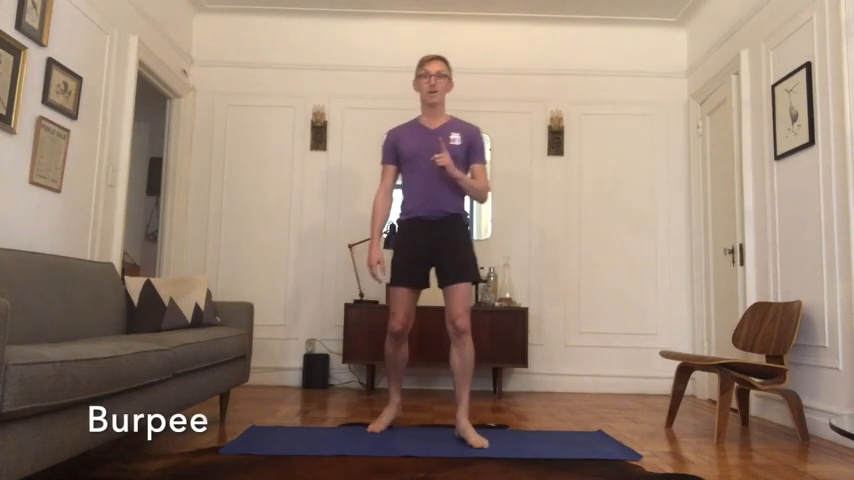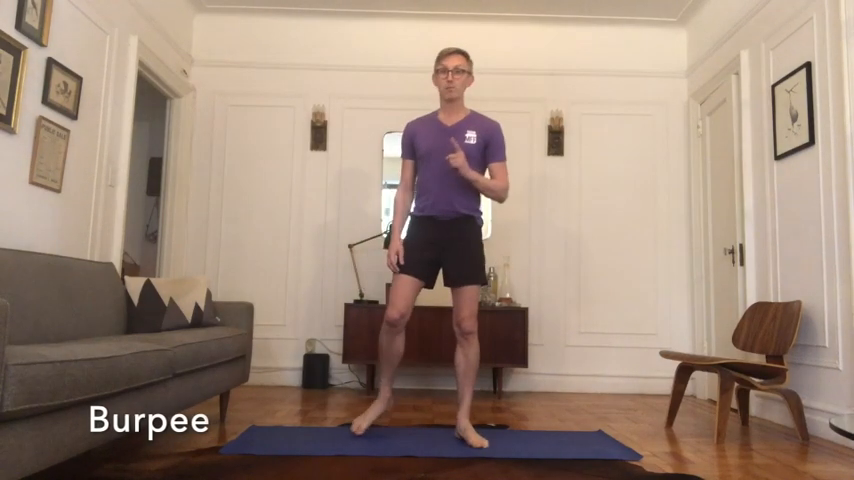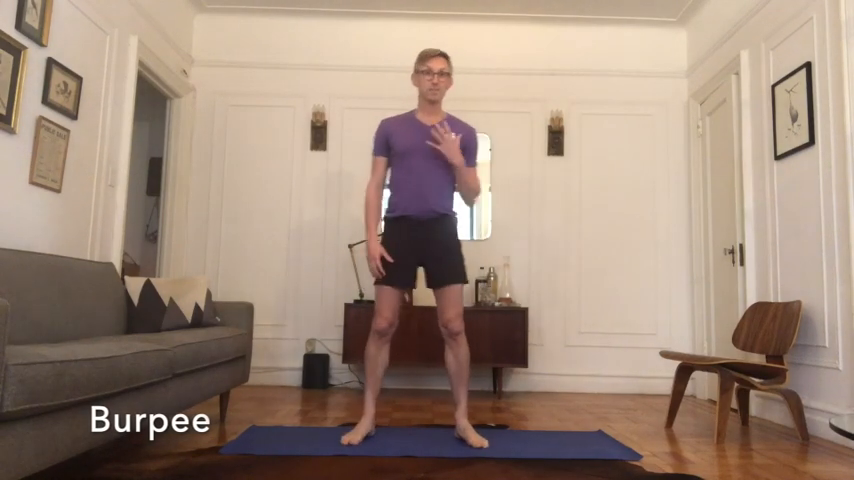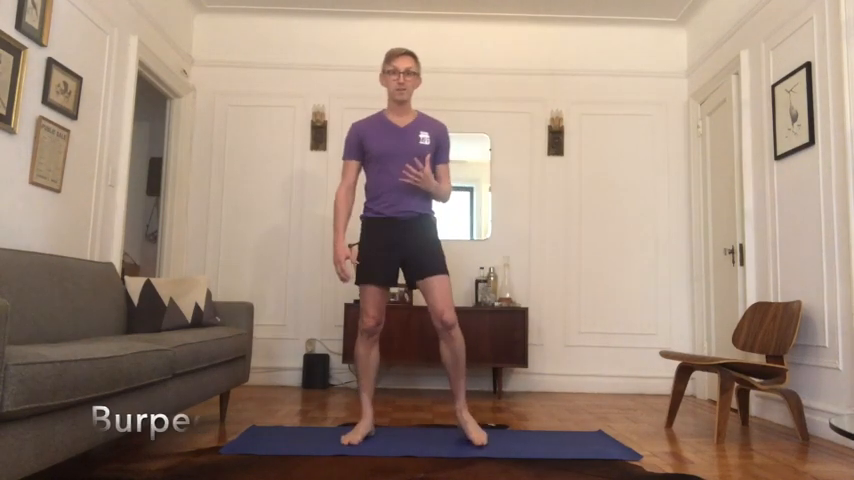
dt=0.4s
person 1, frame 1
left shoulder: (468, 133)
right shoulder: (397, 136)
left elbow: (482, 192)
right elbow: (384, 192)
left wrist: (453, 170)
right wrist: (374, 242)
left hip: (453, 231)
right hip: (411, 232)
left knee: (460, 326)
right knee: (398, 326)
left ankle: (463, 418)
right ankle: (394, 403)
person 1, frame 2
left shoulder: (487, 129)
right shoulder: (415, 129)
left elbow: (501, 191)
right elbow: (405, 188)
left wrist: (469, 172)
right wrist: (396, 236)
left hip: (464, 231)
right hip: (422, 229)
left knee: (466, 328)
right knee: (394, 317)
left ankle: (463, 419)
right ankle: (383, 395)
person 1, frame 3
left shoulder: (464, 133)
right shoulder: (390, 127)
left elbow: (471, 196)
right elbow: (375, 186)
left wrist: (457, 159)
right wrist: (371, 237)
left hip: (441, 231)
right hip: (398, 229)
left knee: (453, 328)
right knee: (382, 326)
left ankle: (462, 419)
right ankle: (368, 416)
person 1, frame 4
left shoulder: (435, 130)
right shoulder: (362, 130)
left elbow: (445, 192)
right elbow: (346, 188)
left wrist: (430, 184)
right wrist: (339, 241)
left hip: (421, 229)
right hip: (377, 231)
left knee: (446, 320)
right knee: (369, 326)
left ankle: (462, 410)
right ankle: (367, 417)
